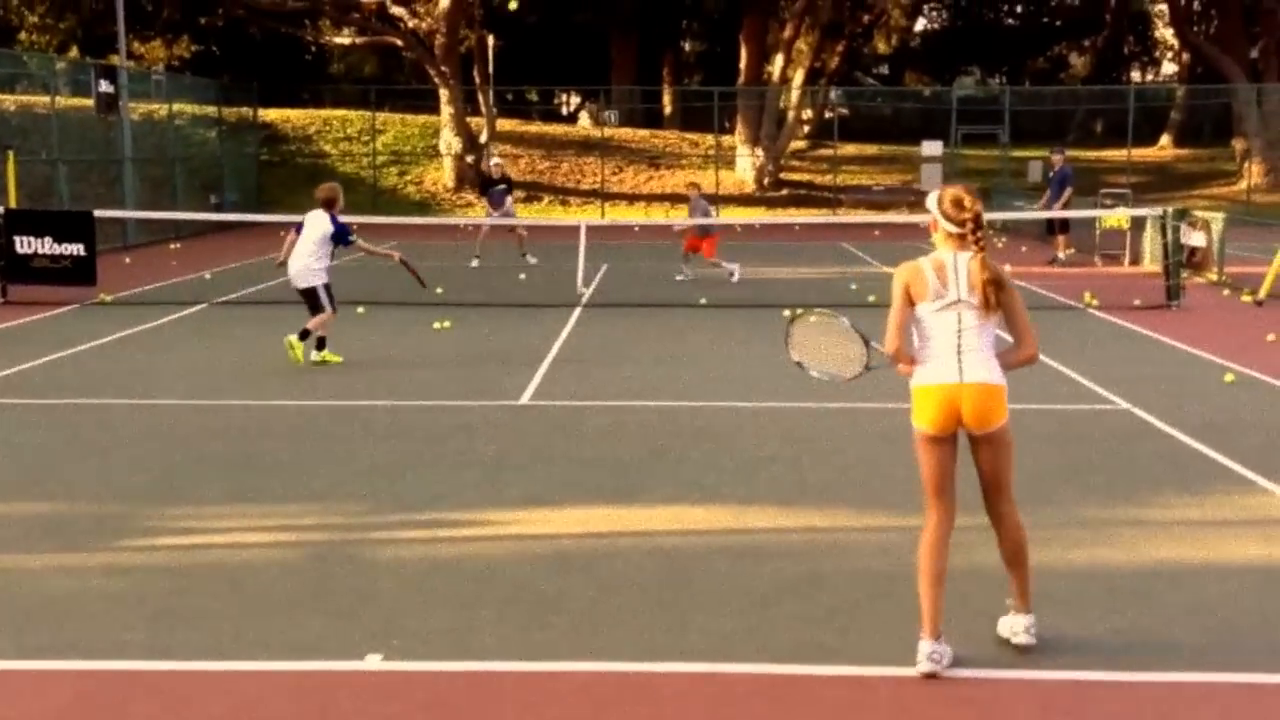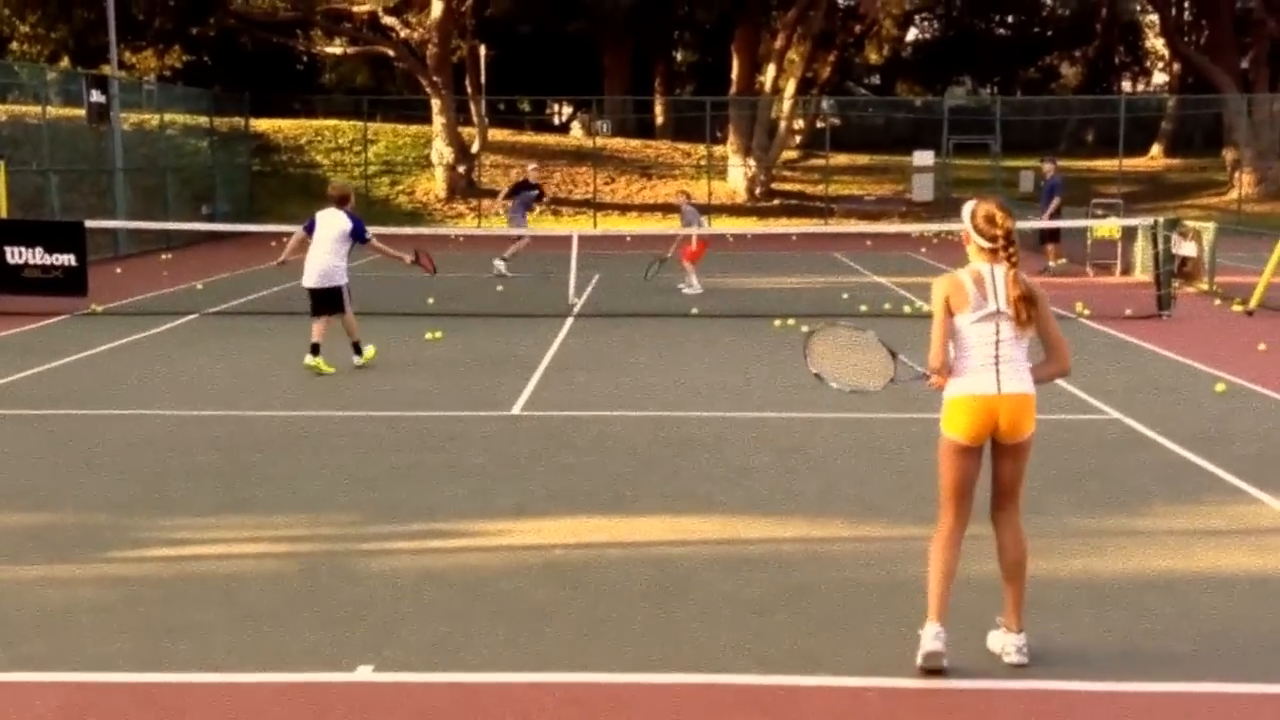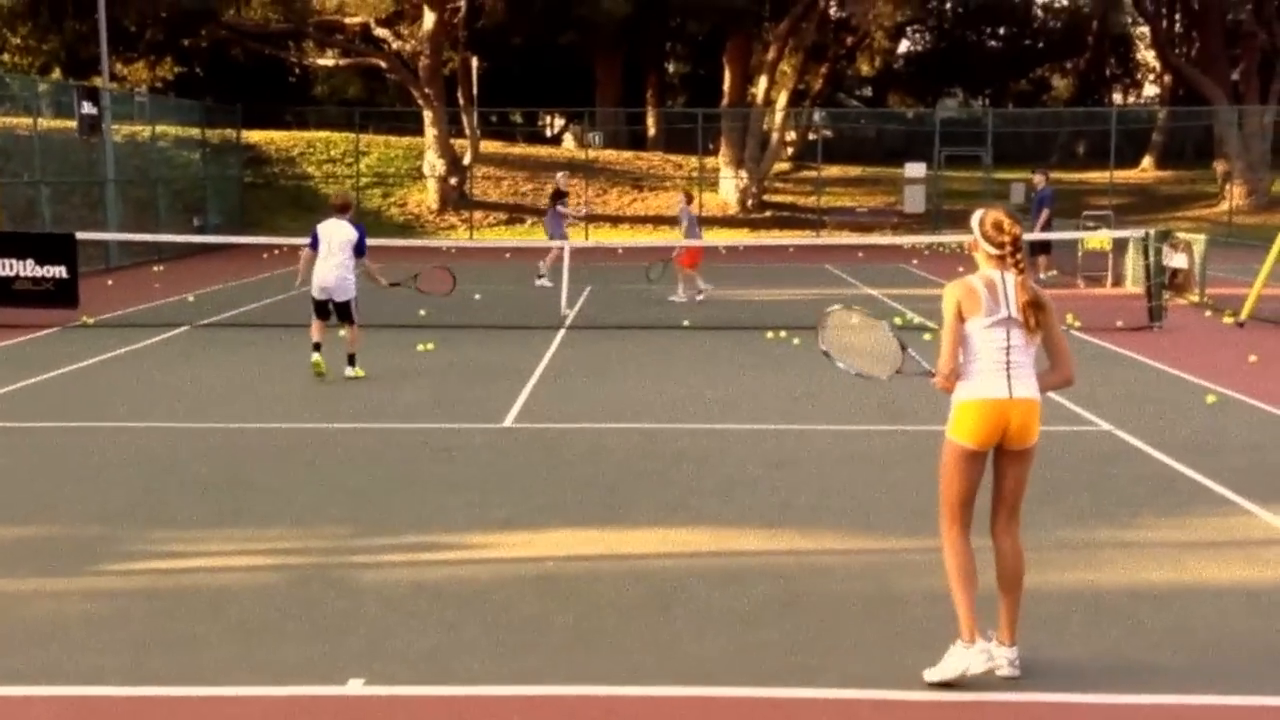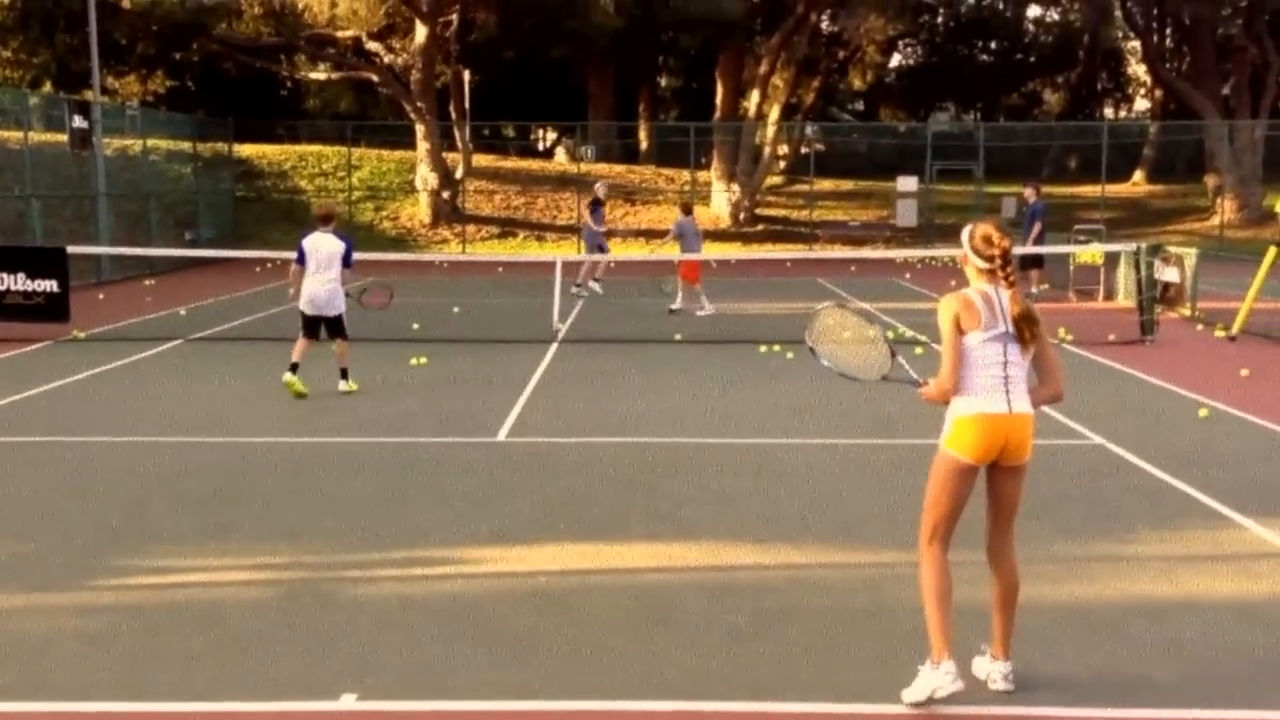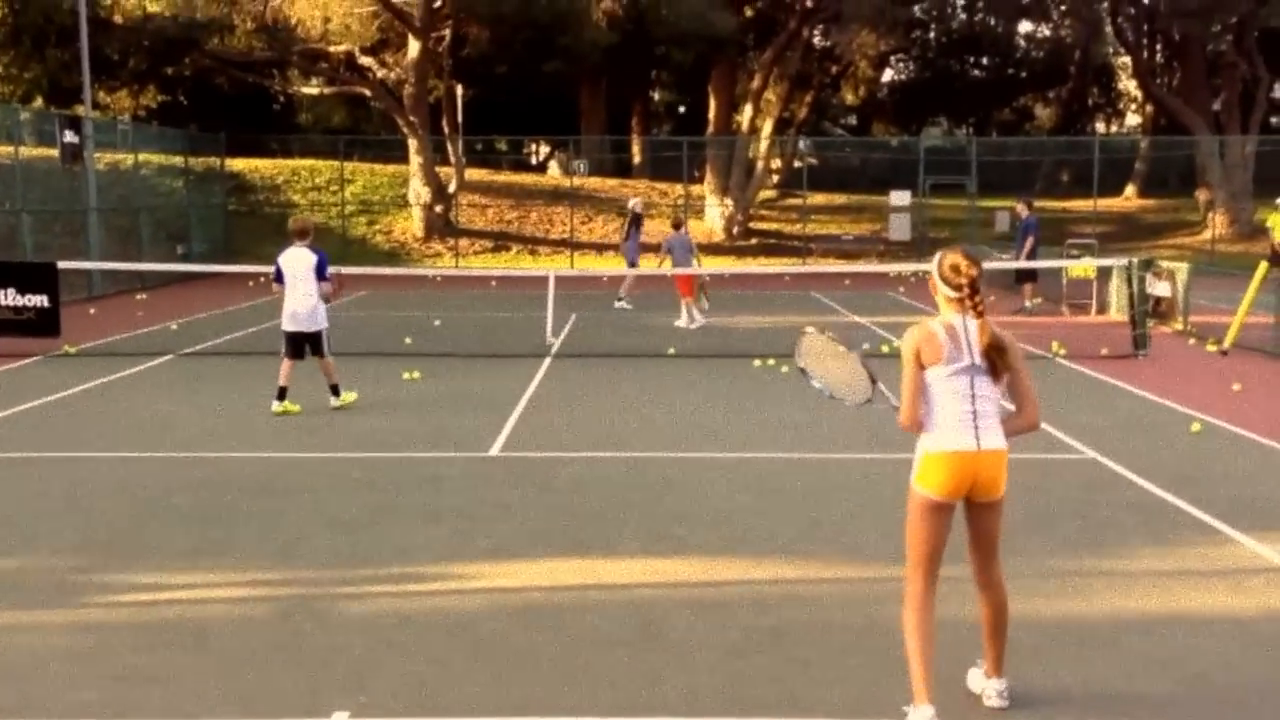
dt=0.3s
person 1, frame 1
left shoulder: (910, 273)
right shoulder: (994, 274)
left elbow: (894, 347)
right elbow: (1028, 350)
right wrist: (980, 368)
left hip: (933, 396)
right hip: (987, 394)
left knee: (938, 516)
right knee: (1002, 505)
left ankle: (930, 640)
right ankle: (1021, 614)
person 1, frame 2
left shoulder: (949, 285)
right shoulder: (1028, 289)
left elbow: (936, 360)
right elbow: (1060, 364)
right wrist: (1010, 380)
left hip: (965, 405)
right hip: (1018, 404)
left knee: (950, 521)
right knee: (1006, 517)
left ankle: (934, 626)
right ankle: (1012, 634)
person 1, frame 3
left shoulder: (960, 290)
right shoulder: (1035, 296)
left elbow: (948, 369)
right elbow: (1064, 373)
left wrist: (946, 381)
right wrist: (1015, 388)
left hip: (975, 411)
right hip: (1025, 412)
left knee: (954, 529)
right knee: (1006, 529)
left ankle: (971, 643)
right ankle: (1006, 646)
person 1, frame 4
left shoulder: (956, 304)
right shoulder: (1025, 311)
left elbow: (949, 383)
right elbow: (1053, 388)
left wrist: (933, 391)
right wrist: (1006, 401)
left hip: (971, 426)
right hip: (1019, 428)
left knee: (932, 544)
right knee: (1001, 546)
left ankle: (941, 664)
right ankle: (999, 661)
person 1, frame 5
left shoulder: (920, 336)
right shoulder: (1000, 340)
left elbow: (908, 418)
right elbow: (1029, 418)
right wrist: (981, 432)
left hip: (939, 464)
right hip: (991, 462)
left knee: (918, 588)
right knee: (987, 573)
right ankle: (994, 682)
person 2, frame 1
left shoulder: (311, 216)
right shoulder: (335, 226)
left elbow: (293, 235)
right elbow: (362, 246)
left wrist: (283, 256)
right wrist: (390, 254)
left hip: (296, 269)
right hip: (311, 271)
left knee: (322, 311)
right knee: (327, 313)
left ankle: (319, 351)
right ankle: (298, 338)
person 2, frame 2
left shoulder: (320, 215)
right shoulder: (352, 222)
left elbow: (300, 235)
right elbow: (374, 245)
left wrist: (285, 256)
right wrist: (401, 256)
left hip: (311, 272)
right hip: (333, 272)
left knee: (321, 316)
right knee: (345, 312)
left ankle: (314, 356)
right ankle: (359, 354)
person 2, frame 3
left shoulder: (321, 227)
right shoulder: (356, 231)
left elbow: (307, 254)
right elbow: (362, 262)
left wrist: (301, 277)
right wrist: (378, 279)
left hip: (319, 281)
right hip: (342, 282)
left knee: (319, 319)
right knee: (351, 323)
left ankle: (316, 352)
right ankle: (351, 366)
person 2, frame 4
left shoulder: (306, 241)
right shoulder: (343, 243)
left elbow: (296, 269)
right elbow: (345, 275)
left wrist: (294, 288)
left hip: (309, 296)
right hip: (332, 296)
left knee: (305, 337)
right knee: (340, 339)
left ankle: (292, 373)
right ankle: (344, 381)
person 2, frame 5
left shoulder: (282, 257)
right shoulder: (317, 256)
left elbow: (277, 288)
right elbow: (326, 288)
right wrist: (328, 297)
left hip: (291, 314)
right hip: (313, 314)
left knee: (289, 357)
right knee: (323, 356)
left ankle: (280, 401)
right ankle: (337, 396)
